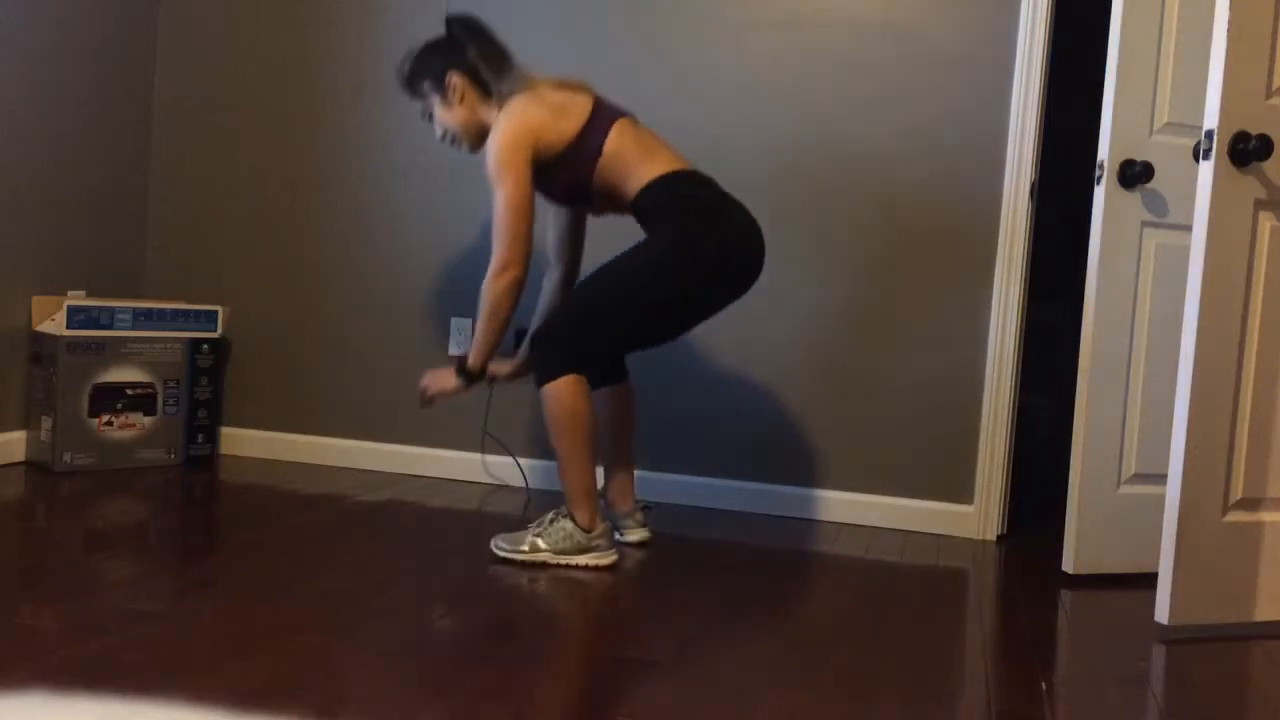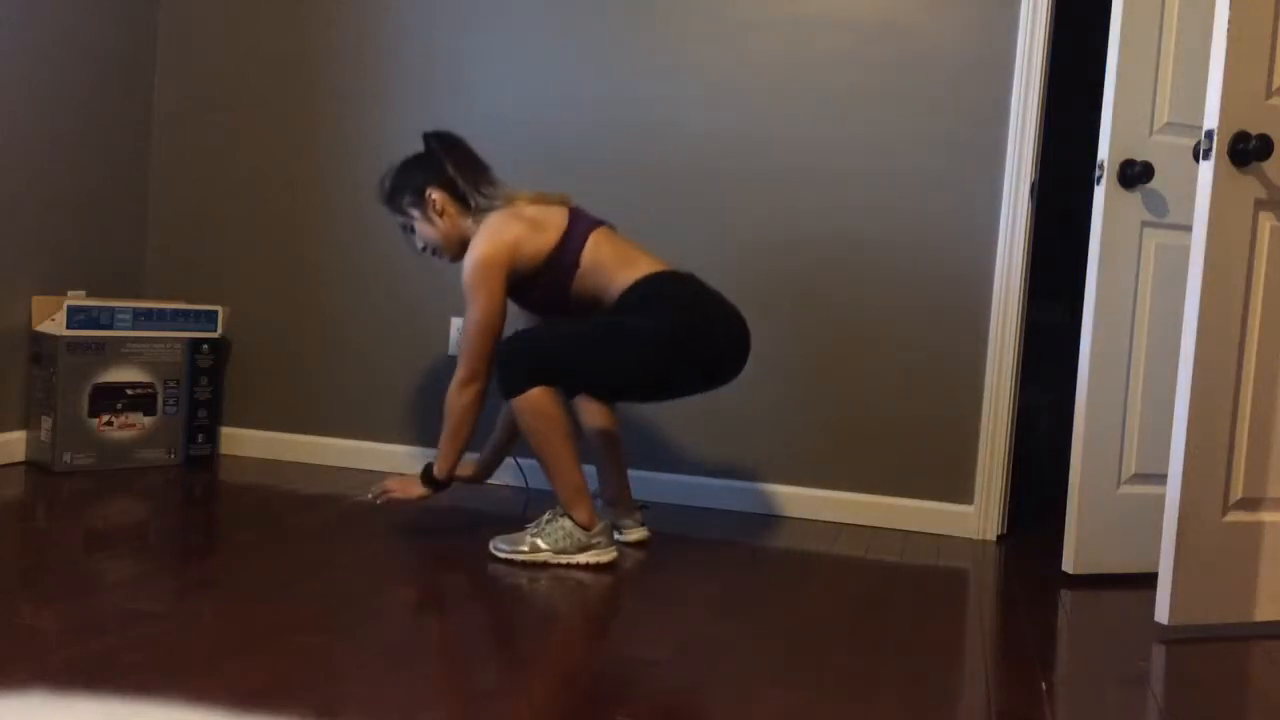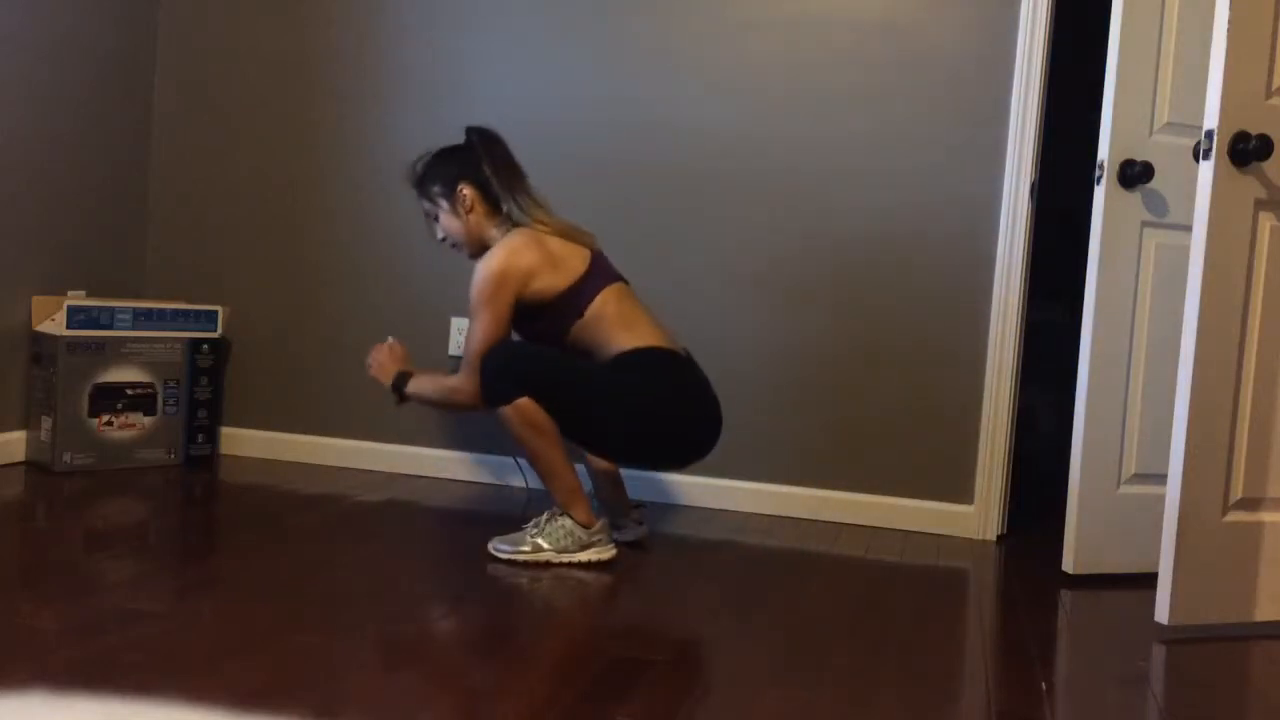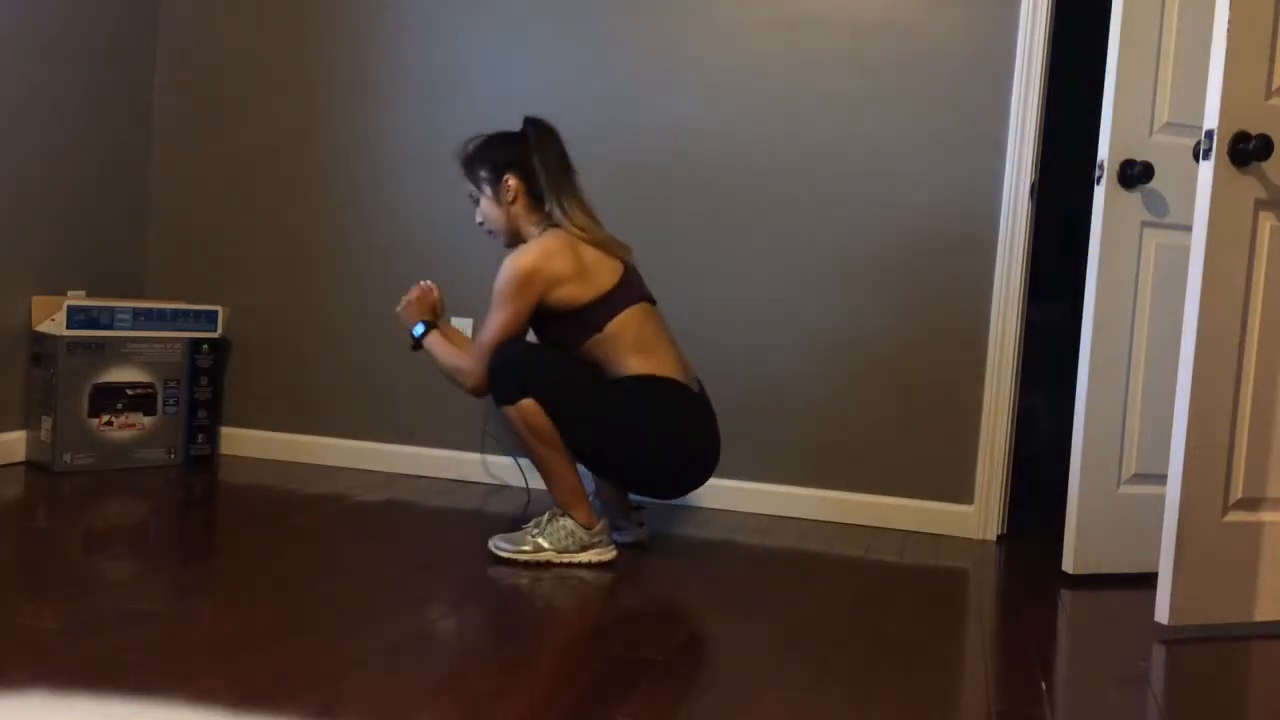
dt=0.5s
person 1, frame 1
left shoulder: (511, 128)
right shoulder: (544, 116)
left elbow: (507, 270)
right elbow: (562, 267)
left wrist: (471, 367)
right wrist: (525, 359)
left hip: (698, 235)
right hip: (721, 233)
left knee: (561, 347)
right knee: (590, 342)
left ankle: (583, 530)
right ankle: (622, 509)
person 1, frame 2
left shoulder: (488, 245)
right shoulder: (519, 224)
left elbow: (471, 381)
right elbow: (537, 368)
left wrist: (436, 476)
right wrist: (485, 465)
left hip: (685, 329)
right hip: (699, 321)
left knee: (522, 361)
right knee: (570, 360)
left ankle: (582, 528)
right ankle: (620, 511)
person 1, frame 3
left shoulder: (502, 262)
right shoulder: (540, 241)
left elbow: (471, 388)
left wrist: (401, 380)
right wrist: (416, 372)
left hip: (660, 409)
right hip: (677, 399)
left knee: (504, 369)
right knee: (550, 372)
left ankle: (581, 527)
right ankle: (616, 514)
person 1, frame 4
left shoulder: (532, 260)
right shoulder: (575, 244)
left elbow: (477, 375)
left wrist: (422, 328)
right wrist: (440, 324)
left hip: (664, 439)
right hip: (681, 427)
left knee: (513, 367)
right knee: (543, 372)
left ankle: (582, 528)
right ankle: (615, 511)
